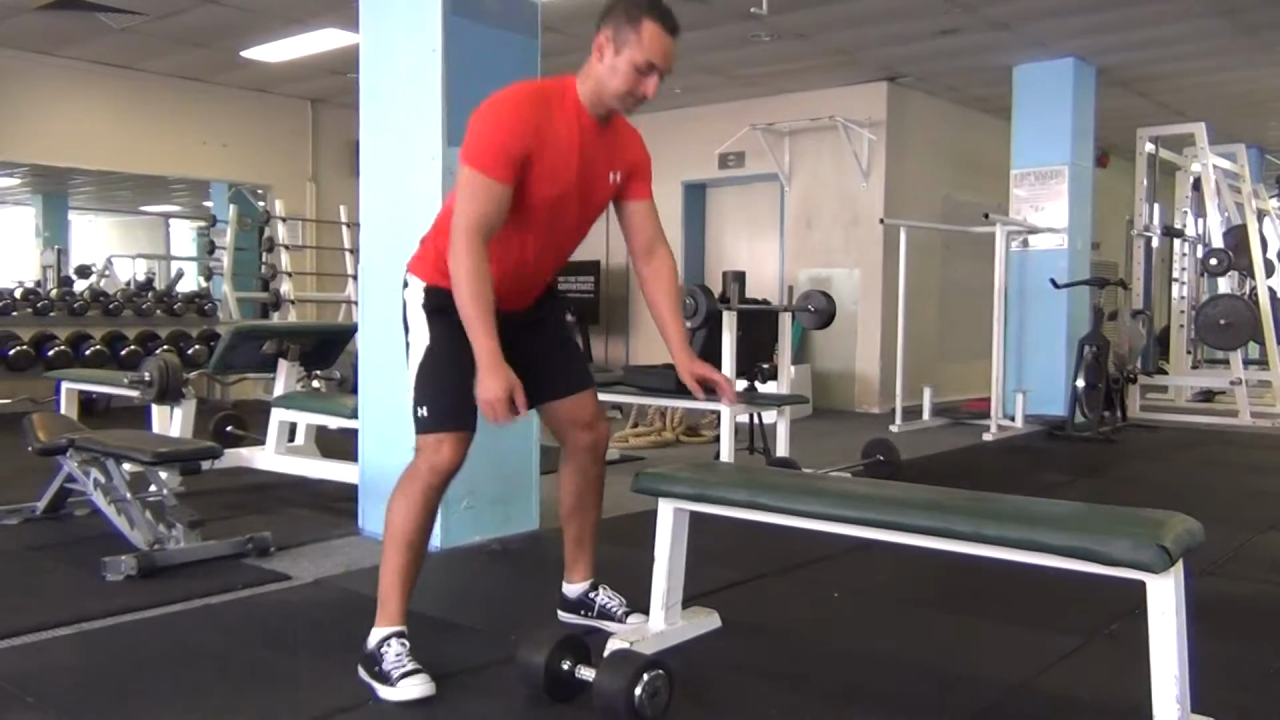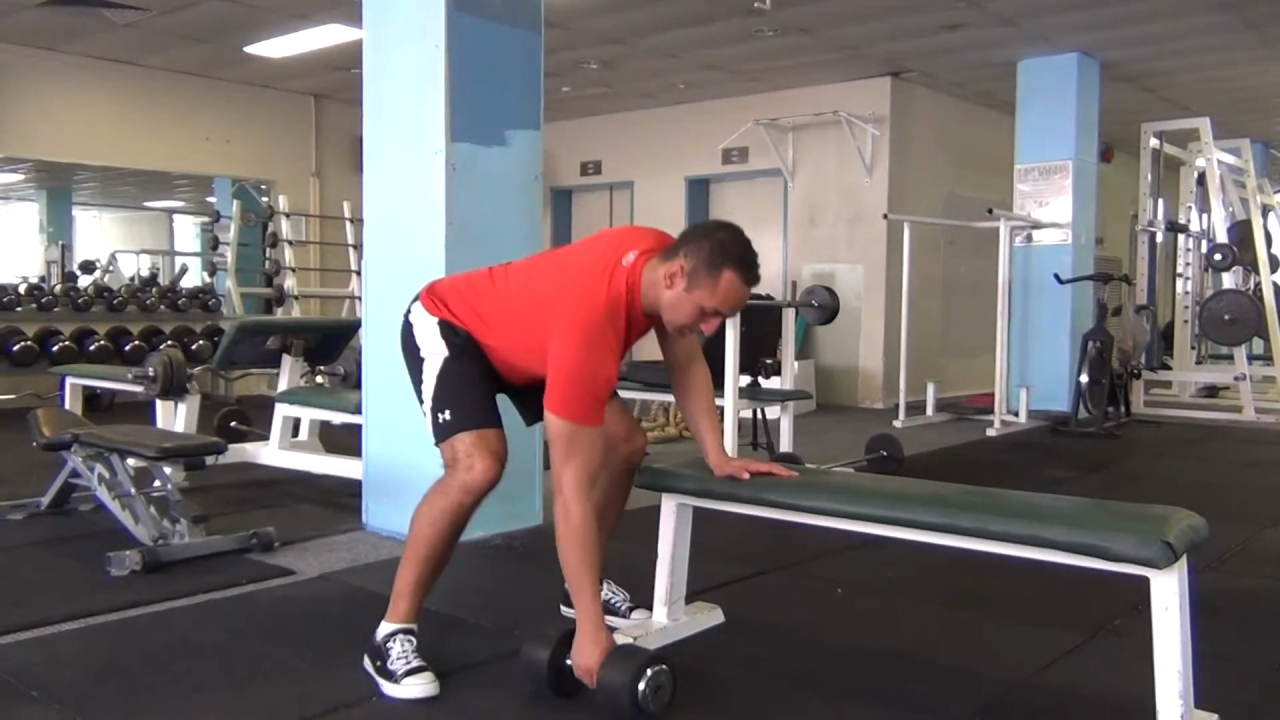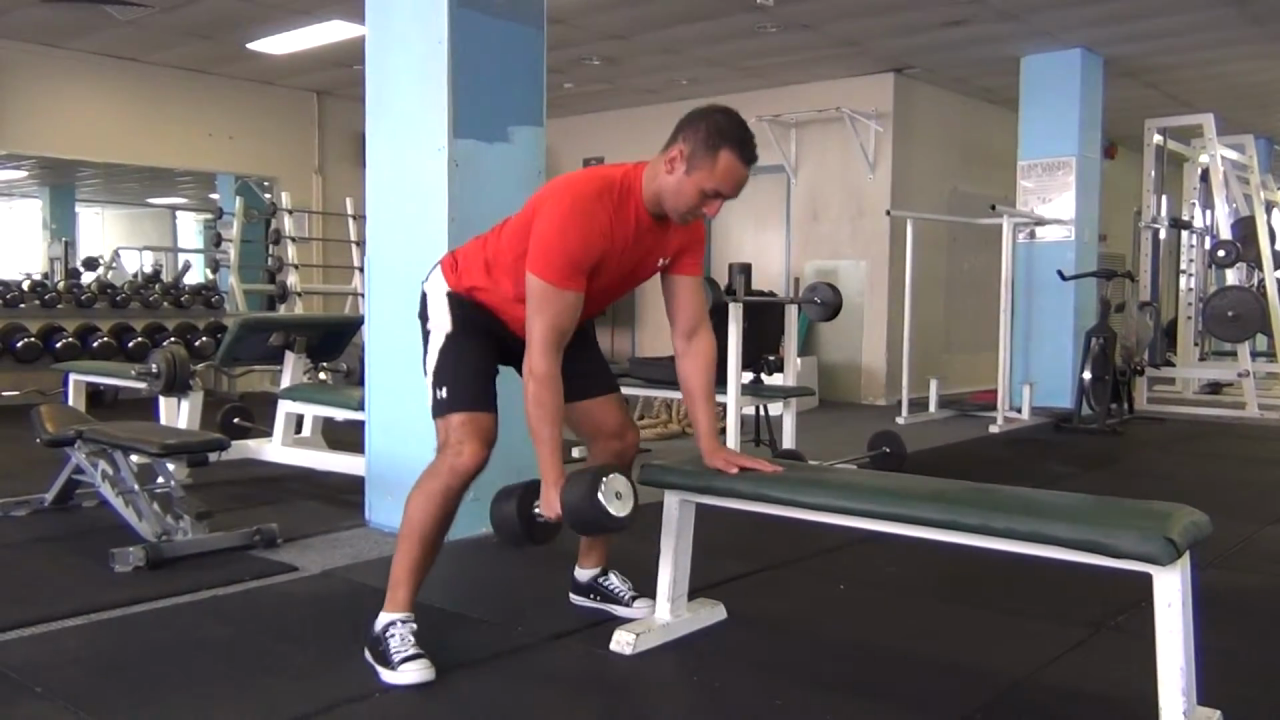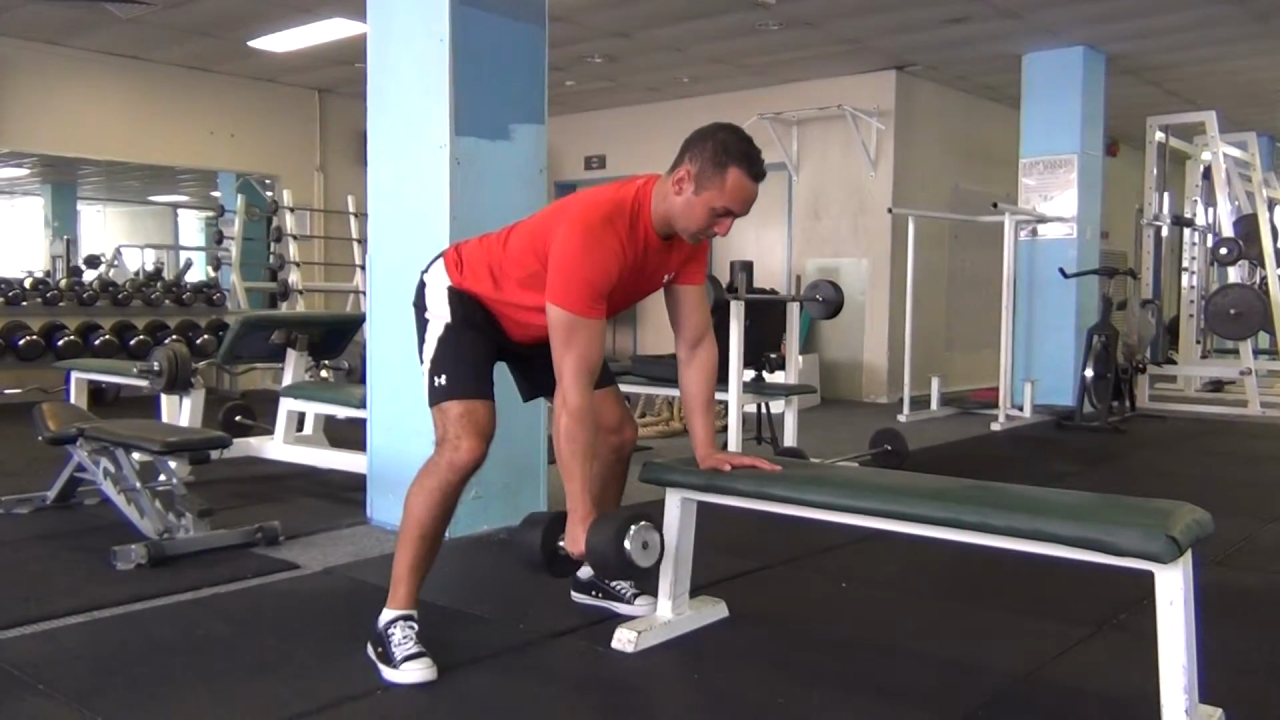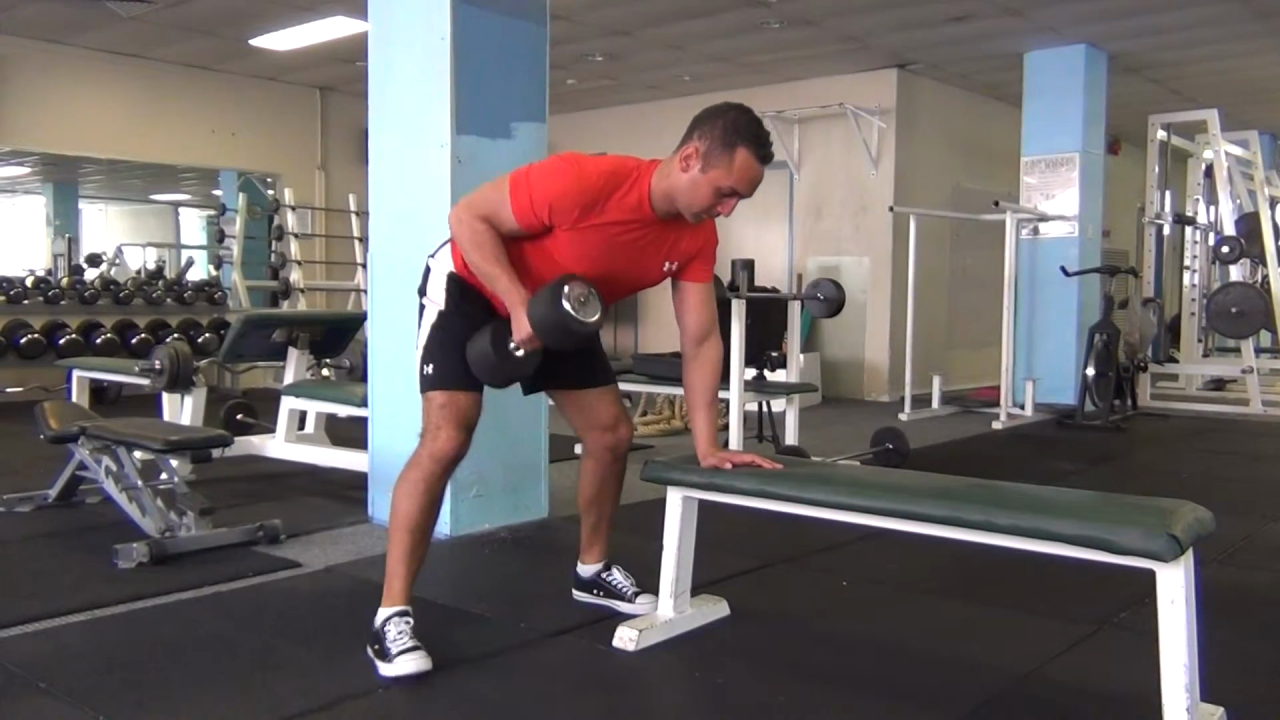
dt=0.7s
person 1, frame 1
left shoulder: (626, 146)
right shoulder: (513, 114)
left elbow: (650, 250)
right elbow: (468, 241)
left wrist: (682, 353)
right wrist: (489, 359)
left hip: (529, 298)
right hip: (447, 289)
left knee: (587, 431)
right knee: (442, 452)
left ankle: (578, 590)
right ankle: (386, 633)
person 1, frame 2
left shoulder: (664, 257)
right shoulder: (589, 325)
left elbow: (687, 364)
right elbow: (573, 491)
left wrist: (717, 457)
right wrist: (590, 630)
left hip: (519, 334)
right hip: (447, 327)
left knee: (625, 444)
right knee: (477, 467)
left ankle: (585, 588)
right ankle: (393, 633)
person 1, frame 3
left shoulder: (684, 221)
right shoulder: (580, 206)
left elbow: (692, 334)
right elbow: (542, 355)
left wrist: (711, 447)
right wrist: (552, 482)
left hip: (556, 307)
right hip: (466, 301)
left knee: (618, 440)
right knee: (467, 451)
left ankle: (590, 575)
right ankle: (393, 621)
person 1, frame 4
left shoulder: (688, 235)
right shoulder: (594, 231)
left elbow: (695, 343)
right elbow: (573, 389)
left wrist: (706, 448)
right wrist: (578, 517)
left hip: (542, 318)
right hip: (462, 296)
left knee: (618, 434)
right knee: (465, 446)
left ankle: (591, 575)
right ankle: (395, 618)
person 1, frame 5
left shoulder: (697, 234)
right shoulder: (584, 180)
left elbow: (701, 338)
right elbow: (468, 215)
left wrist: (707, 446)
right wrist: (519, 304)
right hip: (470, 287)
left knee: (612, 433)
right knee: (445, 441)
left ankle: (593, 571)
right ankle: (392, 615)
